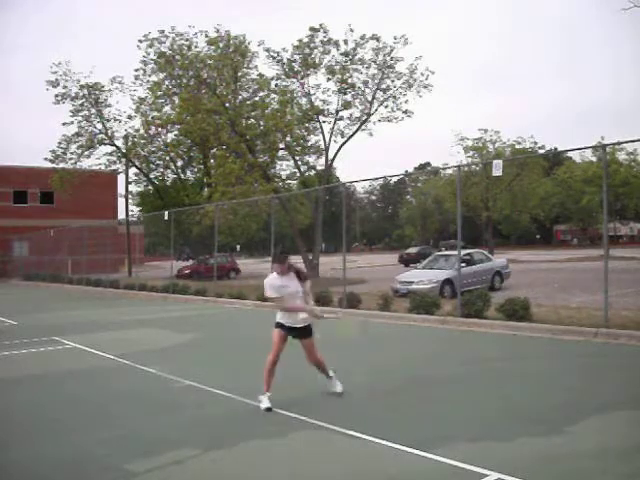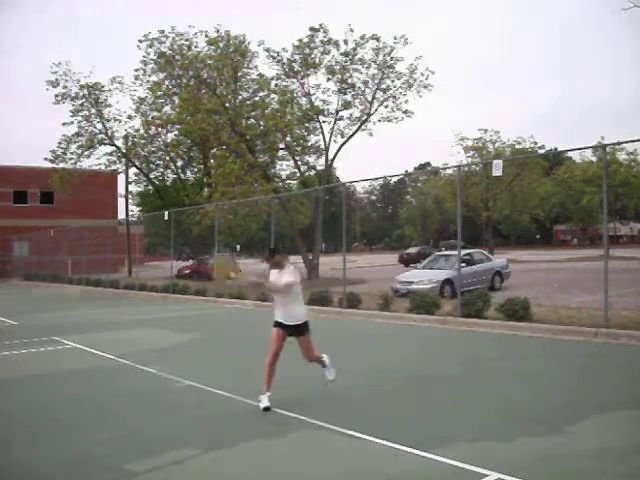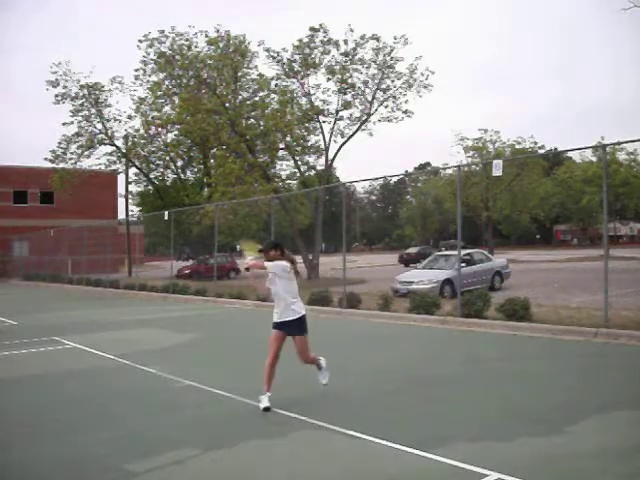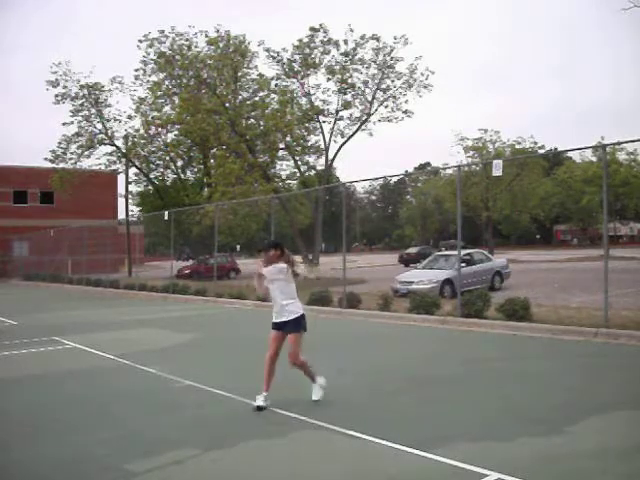
dt=0.1s
person 1, frame 1
left shoulder: (297, 275)
right shoulder: (270, 281)
left elbow: (307, 294)
right elbow: (281, 306)
left wrist: (310, 309)
right wrist: (305, 308)
left hip: (302, 323)
right hip: (283, 322)
left knee: (314, 360)
right knee: (273, 357)
left ankle: (329, 376)
right ankle: (265, 395)
person 1, frame 2
left shoulder: (292, 271)
right shoulder: (273, 273)
left elbow: (280, 288)
right elbow: (273, 292)
left hip: (298, 320)
right hip: (281, 321)
left knee: (310, 356)
right knee: (272, 356)
left ankle: (323, 360)
right ankle: (265, 395)
person 1, frame 3
left shoulder: (284, 266)
right shoulder: (274, 269)
left elbow: (257, 264)
left wrist: (250, 263)
left hip: (295, 317)
right hip: (280, 318)
left knee: (304, 358)
right knee: (272, 356)
left ankle: (320, 363)
right ankle: (266, 395)
person 1, frame 4
left shoulder: (281, 268)
right shoulder: (271, 272)
left elbow: (259, 270)
right elbow: (262, 290)
left wrist: (260, 266)
left hip: (294, 317)
right hip: (279, 318)
left knee: (294, 360)
right knee: (271, 356)
left ankle: (316, 381)
right ankle: (264, 395)
